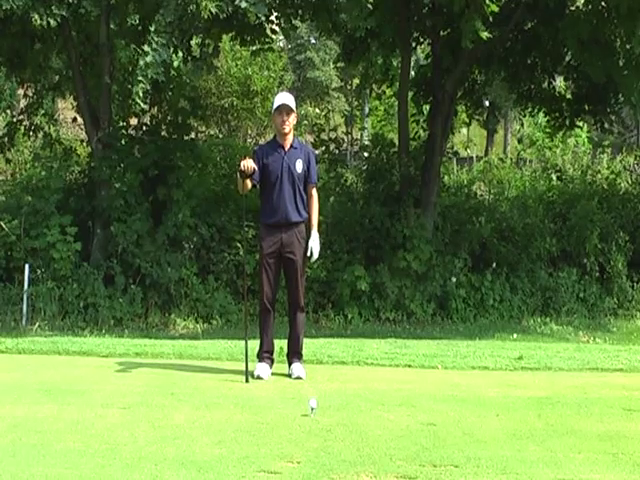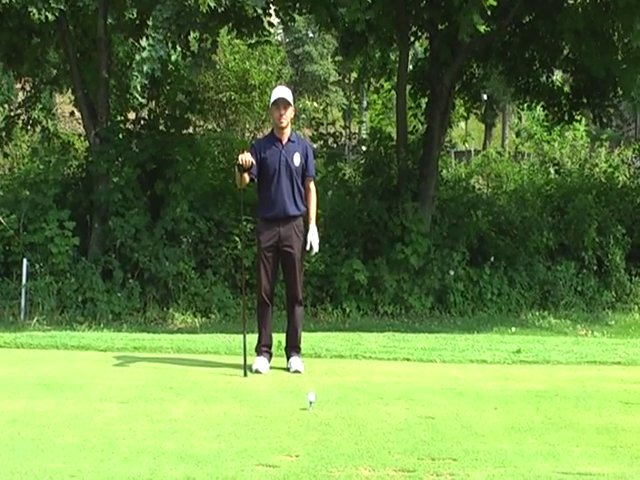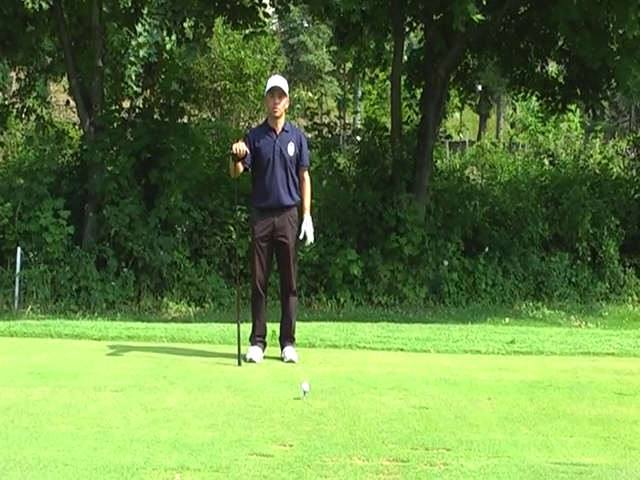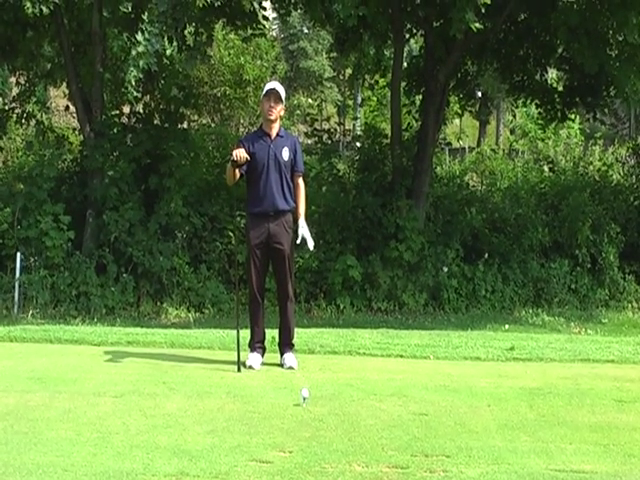
dt=1s
person 1, frame 1
left shoulder: (306, 153)
right shoulder: (262, 152)
left elbow: (312, 194)
right elbow: (245, 189)
left wrist: (314, 231)
right wrist: (243, 174)
left hip: (296, 231)
right hip: (269, 231)
left knee: (297, 298)
right knee: (266, 298)
left ankle: (295, 359)
right ankle: (265, 358)
person 1, frame 2
left shoulder: (303, 147)
right shoulder: (259, 147)
left elbow: (310, 187)
right elbow: (243, 183)
left wrist: (312, 225)
right wrist: (241, 168)
left hip: (294, 225)
right hip: (267, 226)
left knee: (295, 292)
right knee: (264, 291)
left ankle: (294, 352)
right ankle: (263, 352)
person 1, frame 3
left shoulder: (297, 136)
right shoulder: (254, 136)
left elbow: (304, 177)
right elbow: (236, 173)
left wrist: (307, 215)
right wrist: (235, 156)
left hip: (288, 215)
right hip: (261, 216)
left knee: (289, 282)
right knee: (259, 281)
left ankle: (288, 342)
right ankle: (257, 341)
person 1, frame 4
left shoulder: (291, 142)
right shoulder: (248, 141)
left elbow: (298, 182)
right elbow: (231, 180)
left wrist: (302, 220)
right wrist: (233, 162)
left hip: (283, 221)
right hip: (256, 221)
left knee: (285, 287)
right knee: (255, 288)
left ankle: (287, 348)
right ankle: (256, 348)
